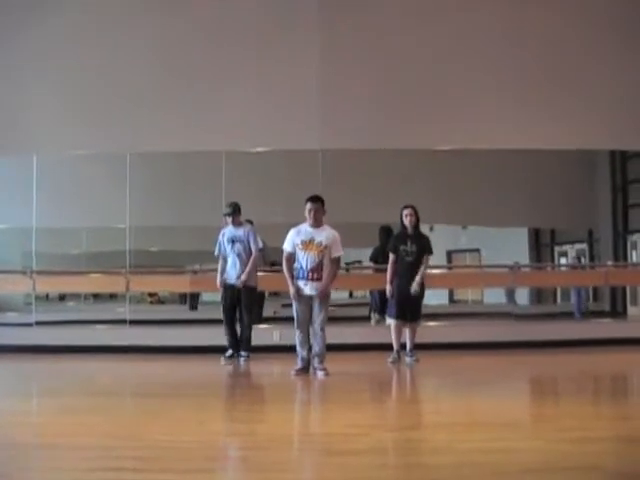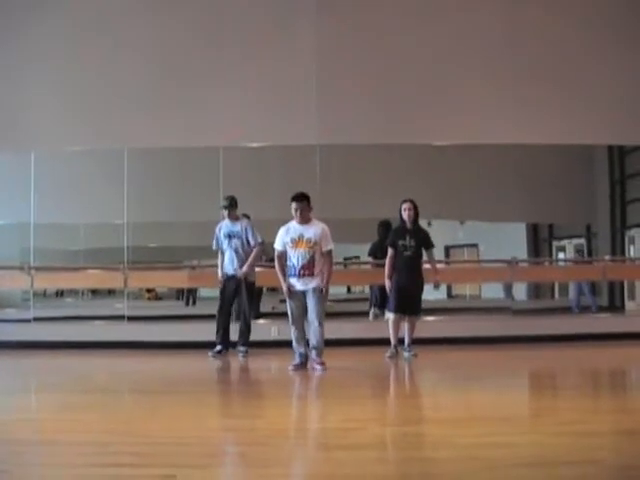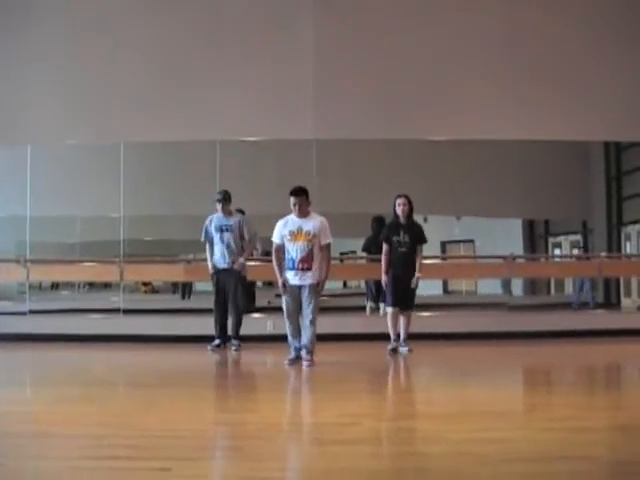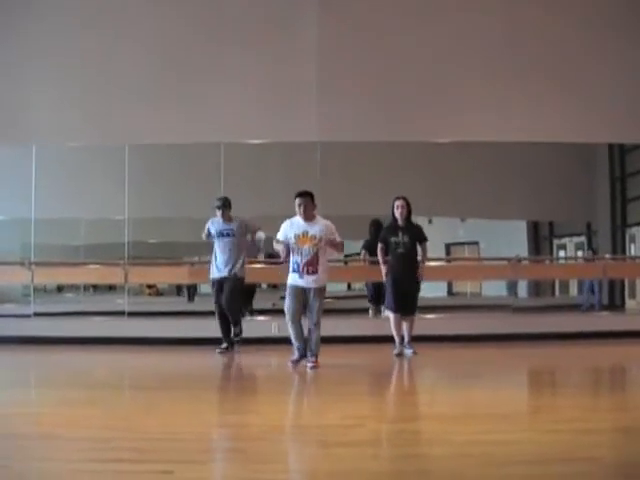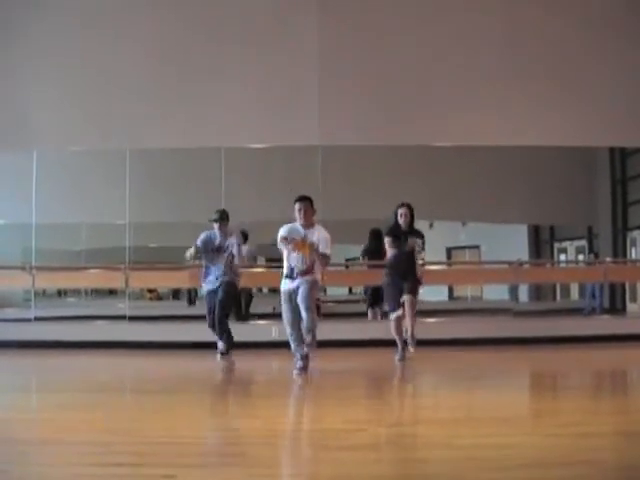
dt=0.4s
person 1, frame 1
left shoulder: (332, 235)
right shoulder: (295, 233)
left elbow: (335, 264)
right elbow: (287, 260)
left wrist: (326, 286)
right wrist: (291, 285)
left hip: (320, 289)
right hip: (299, 289)
left knee: (318, 327)
right knee: (300, 327)
left ankle: (318, 363)
right ankle: (303, 362)
person 1, frame 2
left shoulder: (321, 229)
right shoulder: (285, 231)
left elbow: (328, 257)
right elbow: (279, 258)
left wrist: (326, 283)
right wrist: (284, 283)
left hip: (315, 284)
right hip: (293, 285)
left knee: (316, 320)
right knee: (296, 323)
left ankle: (316, 356)
right ankle: (300, 358)
person 1, frame 3
left shoulder: (320, 223)
right shoulder: (283, 224)
left elbow: (326, 251)
right elbow: (277, 252)
left wrist: (324, 277)
right wrist: (279, 277)
left hip: (311, 279)
right hip: (289, 279)
left knee: (309, 317)
right knee: (291, 317)
left ankle: (307, 352)
right ankle: (295, 351)
person 1, frame 4
left shoulder: (326, 226)
right shoulder: (288, 225)
left elbow: (340, 247)
right elbow: (277, 241)
left wrist: (333, 244)
right wrist: (281, 247)
left hip: (317, 282)
right hip: (294, 281)
left knee: (314, 320)
right knee: (291, 316)
left ankle: (312, 354)
right ankle: (299, 350)
person 1, frame 5
left shoulder: (322, 234)
right shoulder: (287, 229)
left elbow: (324, 261)
right elbow: (281, 241)
left wrist: (317, 257)
right wrist: (285, 242)
left hip: (309, 280)
right hip: (288, 283)
left knee: (306, 305)
right knee: (291, 324)
left ankle: (309, 337)
right ankle: (301, 358)
person 2, frame 1
left shoulder: (423, 239)
right shoulder: (397, 238)
left elbow: (425, 263)
right elbow: (391, 262)
left wrist: (418, 280)
right wrist: (388, 283)
left hip: (416, 283)
right hip: (399, 282)
left knee: (413, 319)
right knee: (396, 318)
left ankle: (410, 351)
right ankle: (396, 351)
person 2, frame 2
left shoulder: (422, 233)
right shoulder: (396, 232)
left elbow: (430, 256)
right elbow: (390, 256)
left wrist: (436, 275)
right wrist: (387, 277)
left hip: (416, 278)
right hip: (398, 277)
left knee: (412, 313)
right knee: (394, 313)
left ankle: (408, 346)
right ankle: (393, 346)
person 2, frame 3
left shoulder: (416, 228)
right shoulder: (390, 227)
left elbow: (419, 253)
right elbow: (385, 252)
left wrist: (417, 273)
right wrist: (383, 273)
left hip: (409, 273)
right hip: (393, 272)
left knee: (407, 308)
right knee: (392, 307)
left ankle: (403, 341)
right ankle: (393, 341)
person 2, frame 4
left shoulder: (416, 229)
right shoulder: (388, 229)
left elbow: (423, 248)
right elbow: (380, 249)
left wrist: (421, 266)
right wrist: (383, 265)
left hip: (411, 274)
right hip: (393, 274)
left knee: (409, 311)
right knee: (394, 310)
left ankle: (407, 343)
right ankle: (398, 344)
person 2, frame 5
left shoulder: (417, 234)
right shoulder: (391, 231)
left elbow: (419, 252)
right elbow: (387, 244)
left wrist: (416, 245)
right wrist: (390, 249)
left hip: (409, 277)
right hip: (392, 277)
left knee: (409, 301)
right knee: (396, 315)
left ankle: (411, 336)
right ankle: (401, 347)
person 3, frame 1
left shoulder: (248, 230)
right shoulder: (224, 233)
left elbow: (255, 254)
right elbow: (222, 257)
left wrist: (245, 275)
right wrist: (219, 276)
left hip: (247, 280)
right hip: (229, 280)
left knee: (246, 316)
right knee: (228, 315)
left ankle: (244, 349)
right ankle: (232, 348)
person 3, frame 2
left shoulder: (246, 225)
right shoulder: (220, 227)
left elbow: (257, 247)
right elbow: (220, 251)
left wrist: (246, 267)
right wrist: (220, 269)
left hip: (245, 274)
right hip: (228, 274)
left knee: (245, 310)
right knee: (223, 309)
left ankle: (243, 344)
right ankle: (222, 344)
person 3, frame 3
left shoulder: (238, 220)
right shoulder: (211, 220)
left elbow: (247, 242)
right elbow: (208, 243)
left wrist: (242, 259)
right wrist: (209, 262)
left hip: (234, 267)
right hip: (217, 267)
left knee: (235, 303)
right knee: (219, 304)
left ankle: (235, 338)
right ankle: (220, 338)
person 3, frame 4
left shoulder: (240, 224)
right shoulder: (211, 223)
left elbow: (256, 232)
right elbow: (206, 238)
right wrist: (205, 235)
left hip: (235, 271)
right hip: (217, 272)
left knee: (229, 301)
right knee: (220, 307)
left ankle: (237, 325)
right ankle: (227, 341)
person 3, frame 5
left shoulder: (234, 239)
right shoulder: (205, 237)
left elbow: (239, 261)
right elbow: (190, 256)
right wrist: (192, 251)
left hip: (227, 280)
right hip: (210, 282)
left knee: (221, 304)
right knee: (212, 319)
left ankle: (224, 341)
right ankle: (225, 342)
